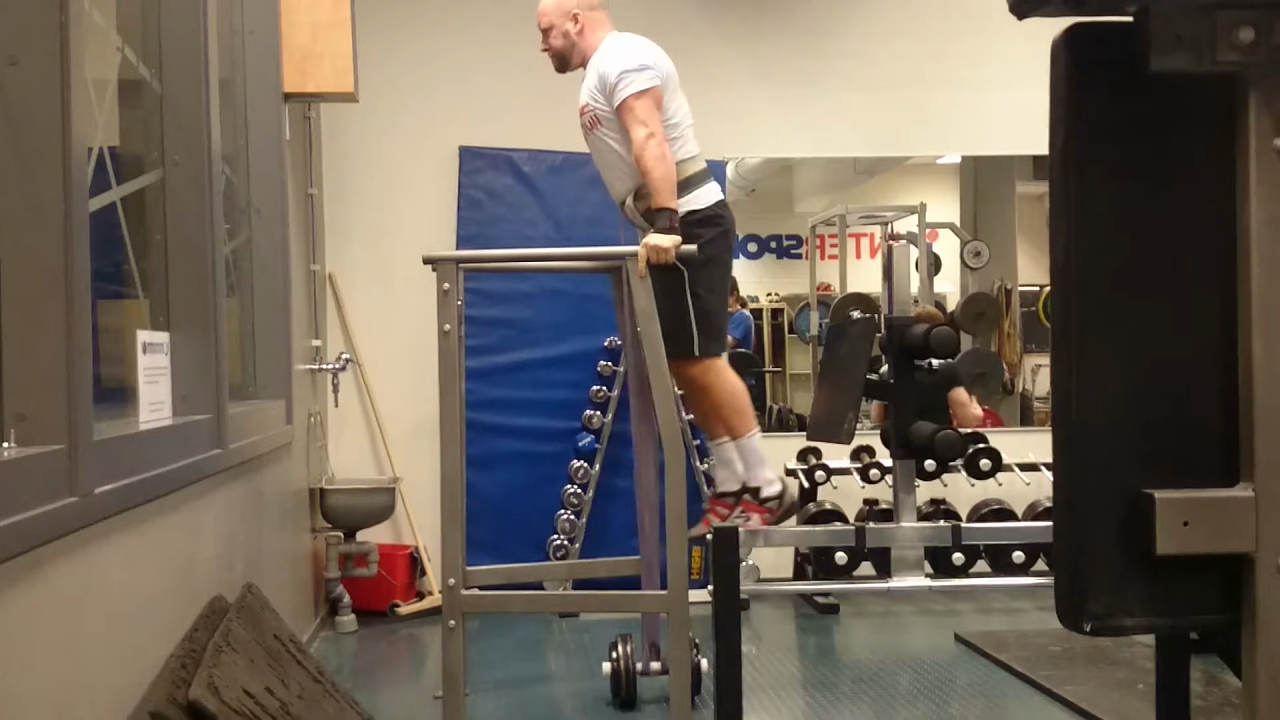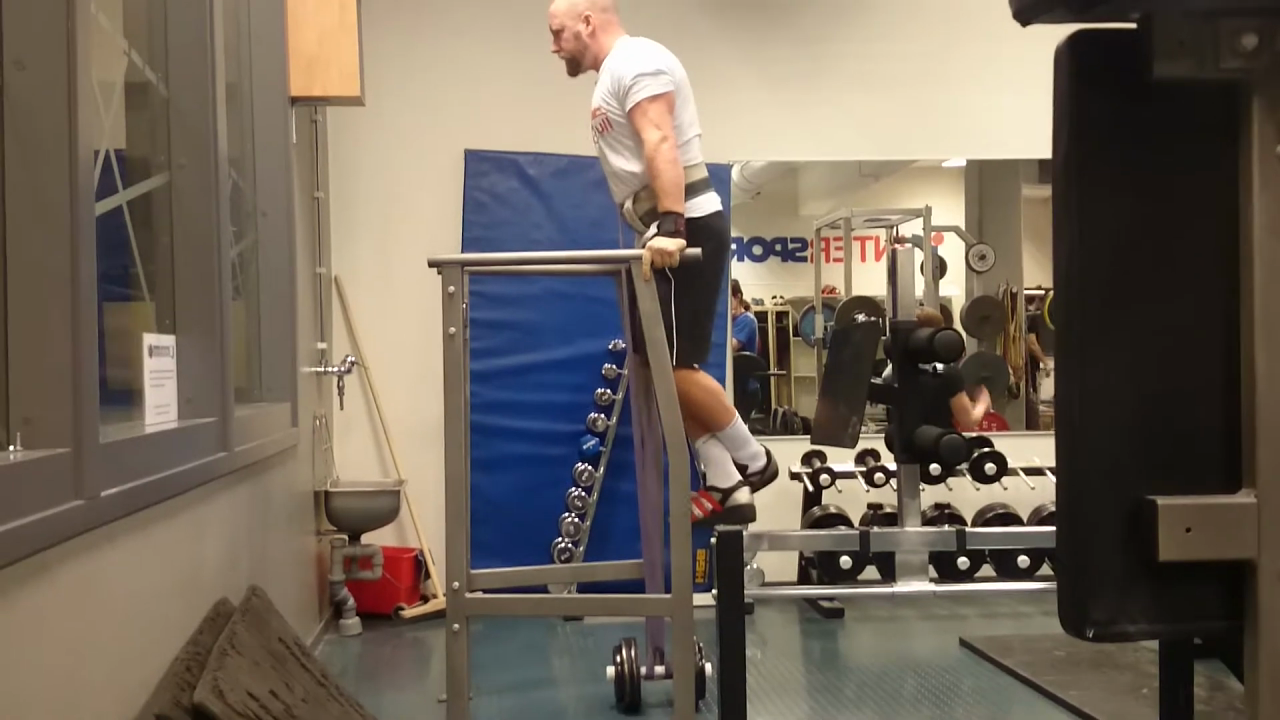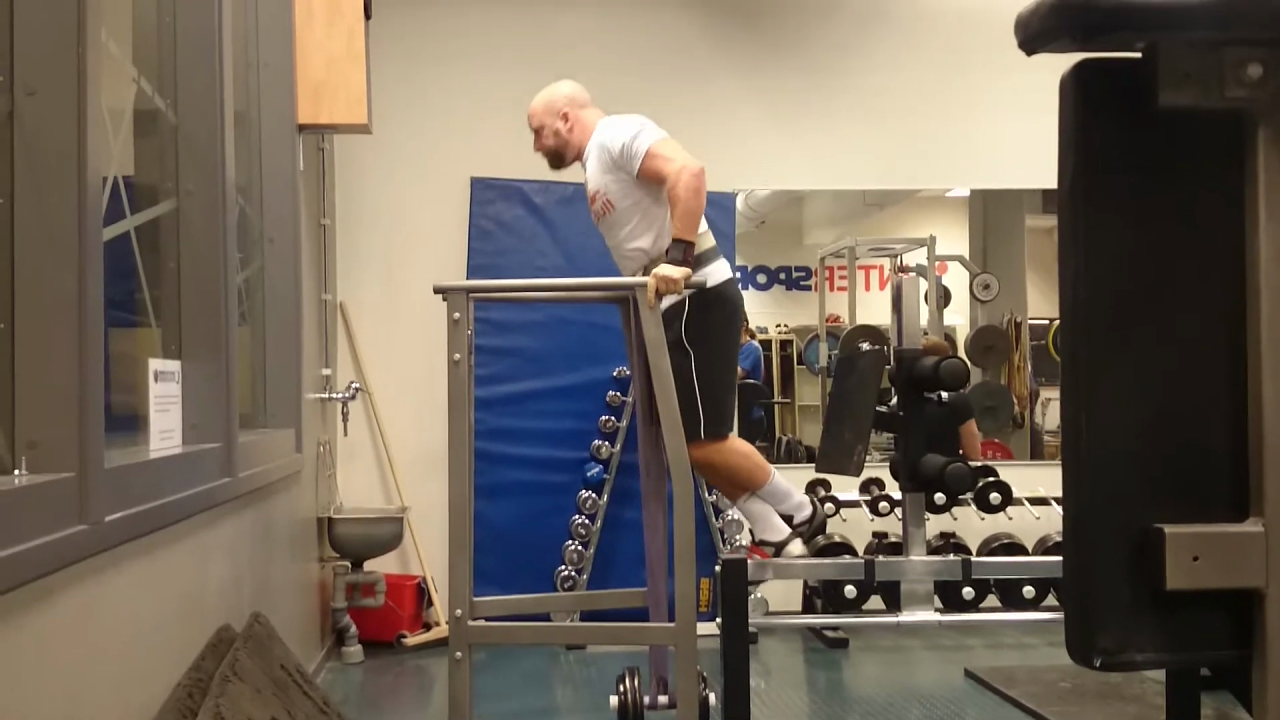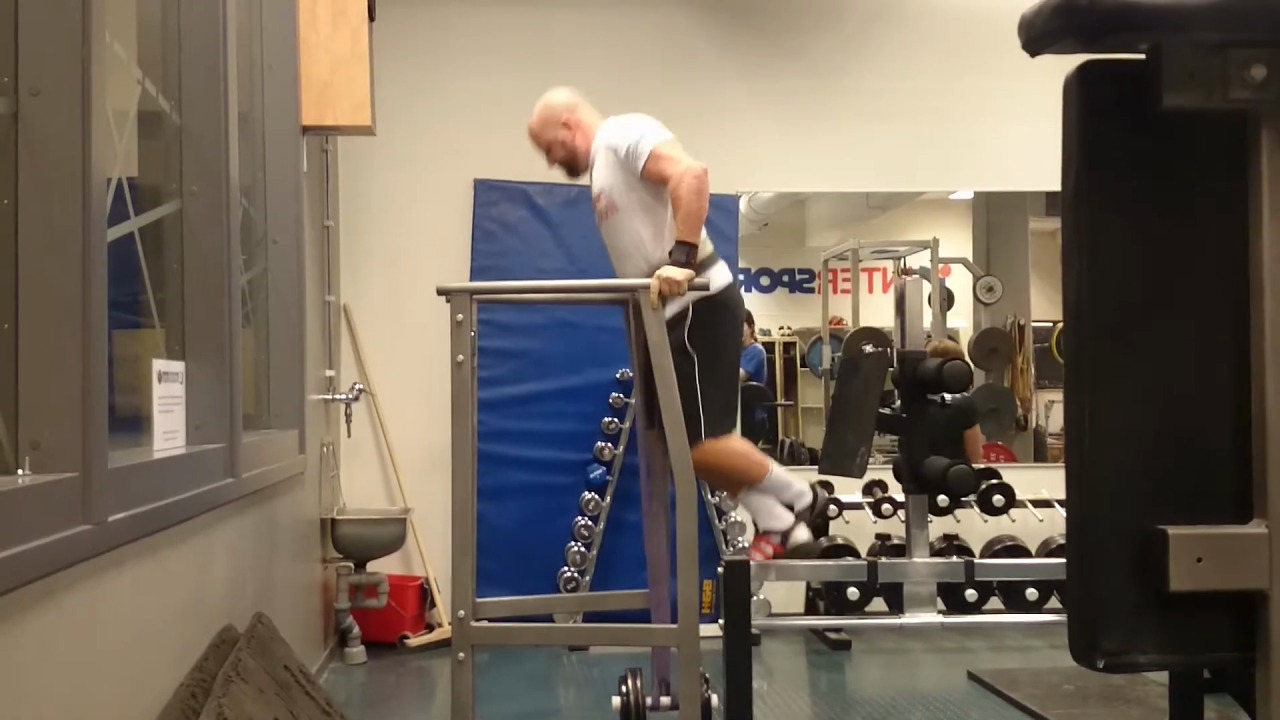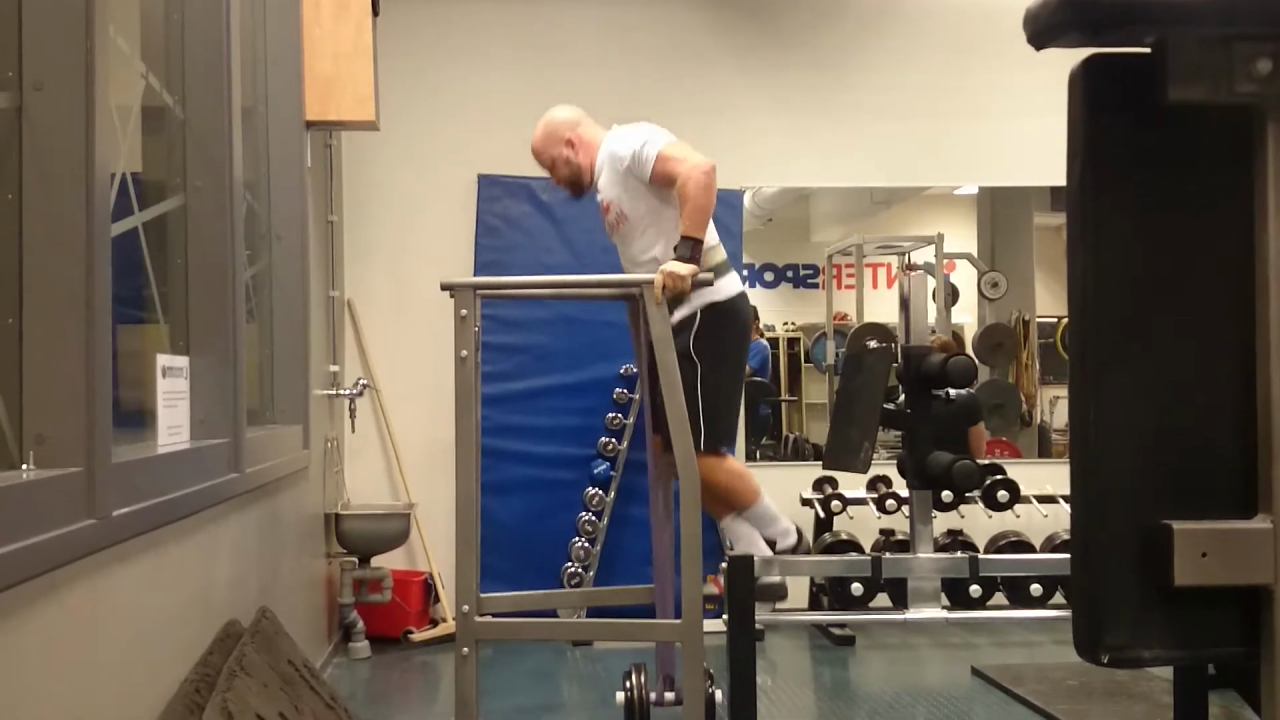
dt=1s
person 1, frame 1
left shoulder: (622, 57)
right shoulder: (603, 71)
left elbow: (650, 141)
left wrist: (664, 222)
left hip: (690, 222)
right hip: (671, 229)
left knee: (699, 359)
right knee: (683, 362)
left ankle: (767, 488)
right ankle: (732, 487)
person 1, frame 2
left shoulder: (635, 61)
right shoulder: (615, 74)
left elbow: (661, 145)
left wrist: (671, 227)
left hip: (689, 229)
right hip: (668, 236)
left knee: (673, 366)
right knee: (665, 367)
left ankle: (752, 461)
right ankle: (726, 486)
person 1, frame 3
left shoulder: (619, 135)
right shoulder: (600, 160)
left elbow: (688, 173)
left wrist: (678, 258)
left hip: (696, 298)
right hip: (675, 303)
left knee: (702, 439)
right knee: (683, 438)
left ankle: (798, 511)
right ankle: (776, 538)
person 1, frame 4
left shoulder: (623, 136)
right shoulder: (604, 162)
left elbow: (690, 174)
left wrist: (681, 257)
left hip: (697, 305)
right hip: (671, 310)
left knee: (700, 443)
left ankle: (798, 500)
right ankle: (779, 525)
person 1, frame 5
left shoulder: (628, 145)
right shoulder: (611, 173)
left elbow: (699, 170)
left wrist: (687, 255)
left hip: (707, 311)
right hip: (682, 314)
left knee: (701, 452)
right knee: (670, 446)
left ankle: (783, 539)
right ankle: (755, 561)
